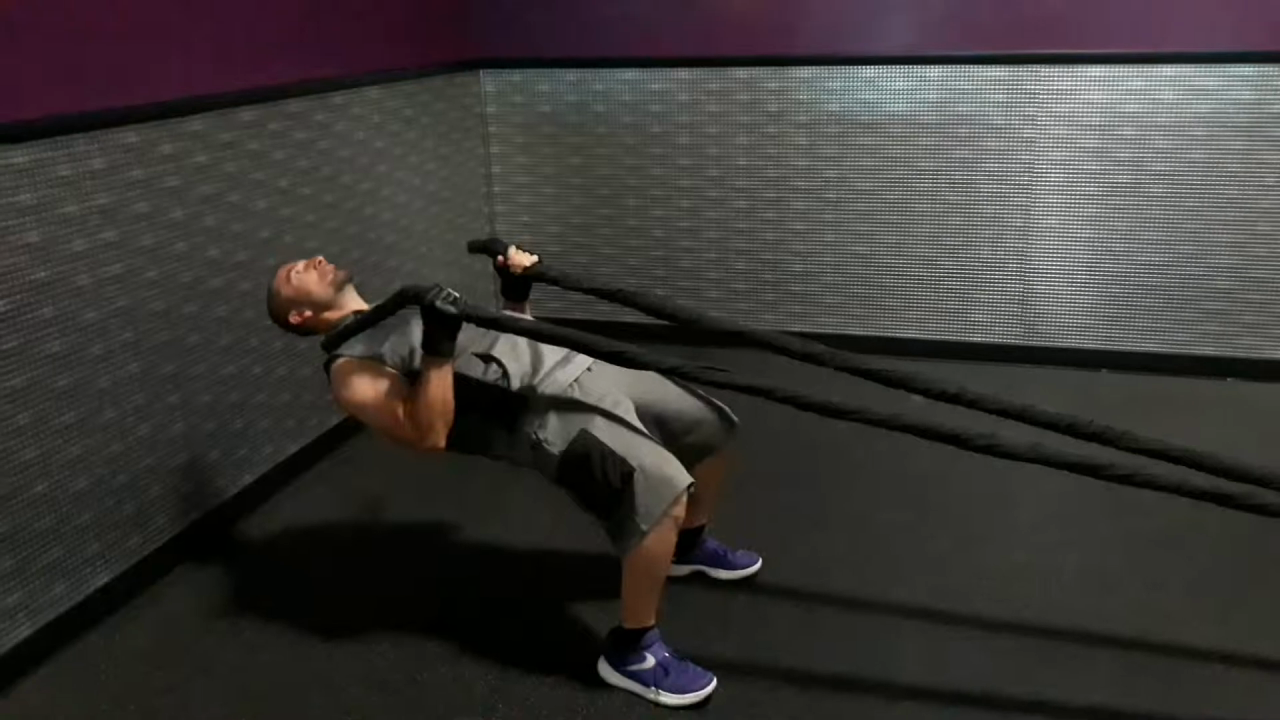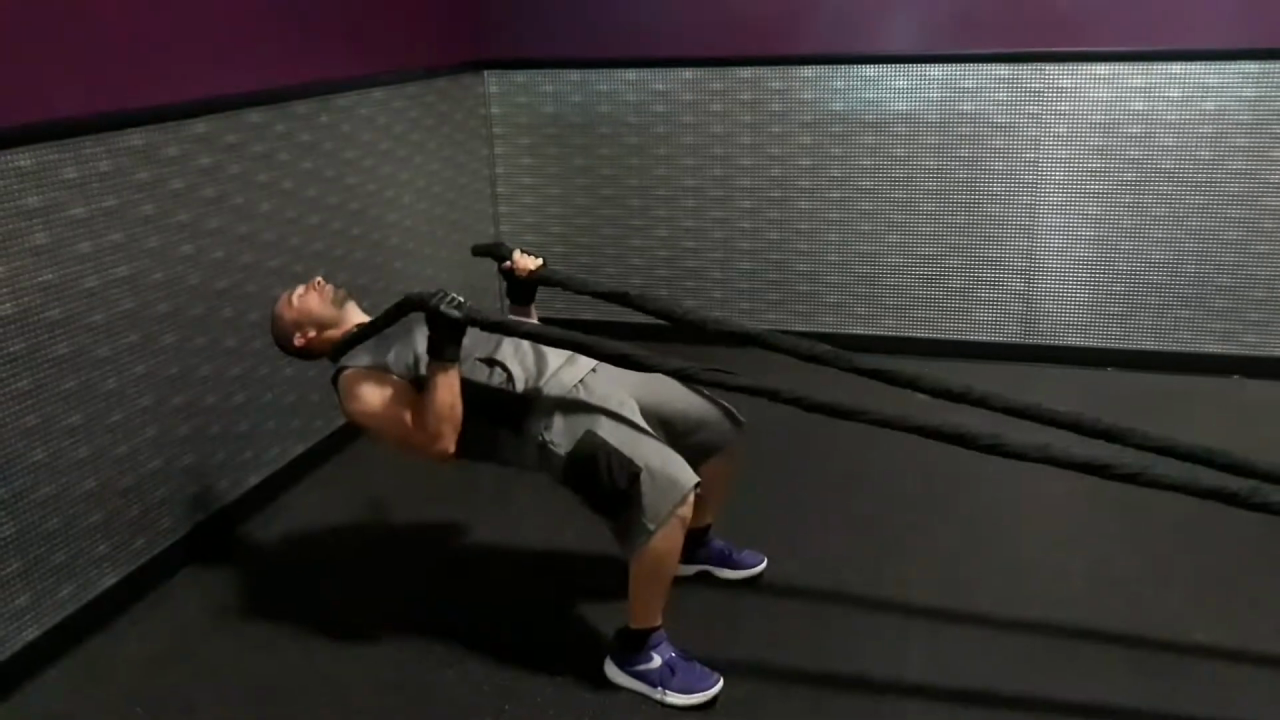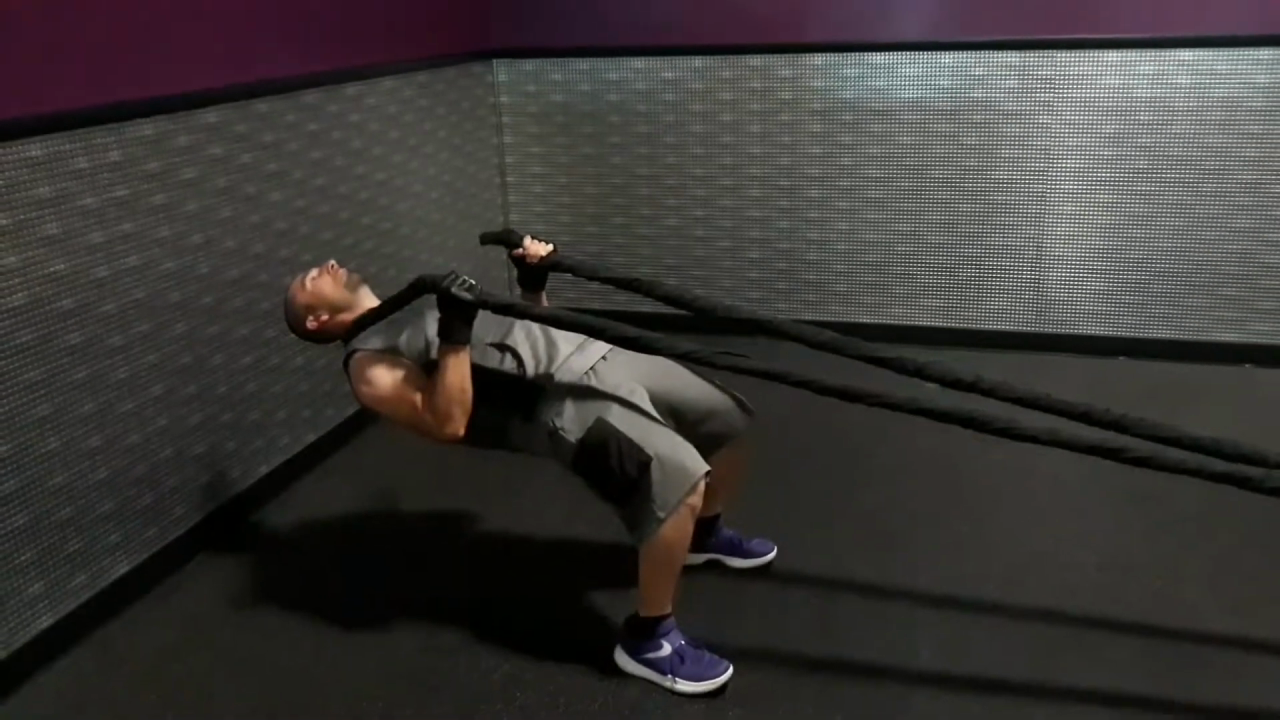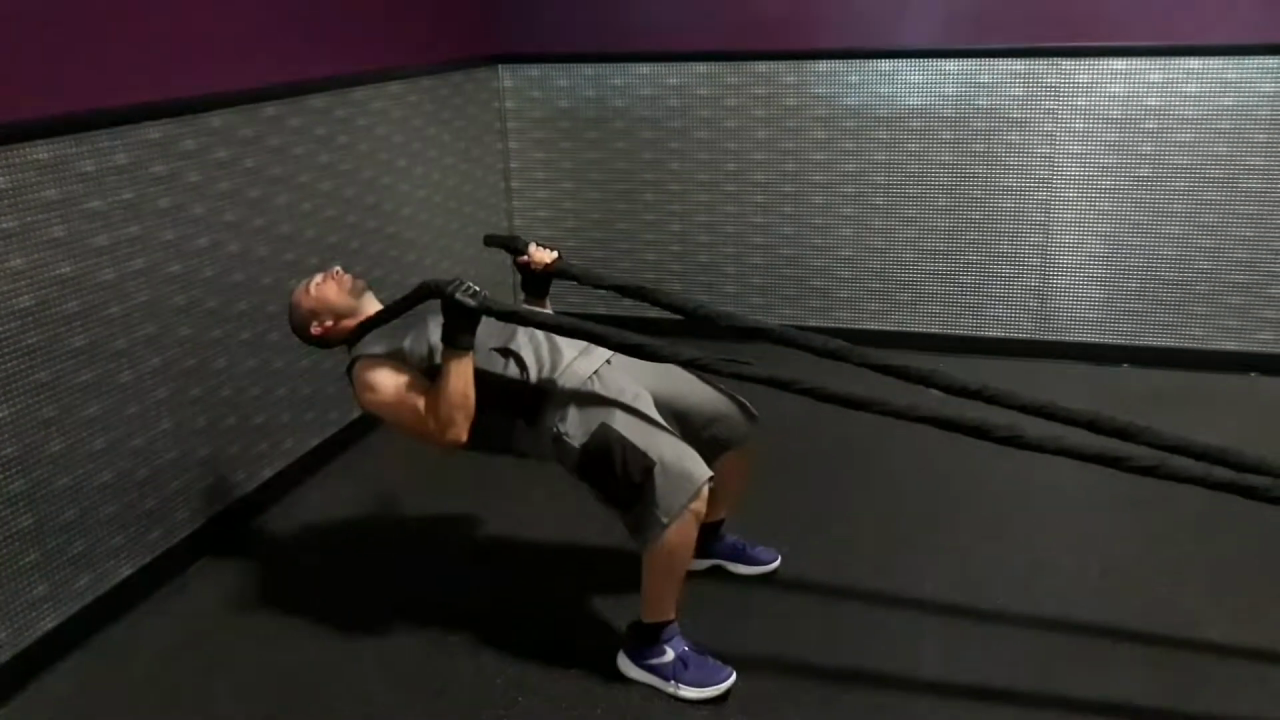
dt=1s
person 1, frame 1
left shoulder: (404, 316)
right shoulder: (351, 366)
right elbow: (429, 434)
left wrist: (516, 290)
right wrist: (438, 345)
right hip: (547, 409)
left knee: (712, 428)
right knee: (663, 491)
left ankle: (689, 544)
right ankle: (631, 650)
person 1, frame 2
left shoulder: (408, 328)
right shoulder: (359, 378)
right elbow: (439, 441)
left wrist: (522, 297)
right wrist: (444, 351)
right hip: (554, 412)
left knee: (719, 430)
right knee: (670, 490)
left ankle: (695, 545)
right ankle: (637, 651)
person 1, frame 3
left shoulder: (415, 311)
right shoulder: (369, 362)
right elbow: (448, 423)
left wrist: (533, 281)
right wrist: (455, 333)
right hip: (564, 399)
left knee: (728, 421)
right knee: (680, 479)
left ankle: (704, 534)
right ankle: (647, 638)
person 1, frame 4
left shoulder: (418, 317)
right shoulder: (372, 368)
right elbow: (451, 429)
left wrist: (536, 288)
right wrist: (459, 339)
right hip: (568, 402)
left knee: (734, 425)
right knee: (685, 486)
left ankle: (709, 539)
right ankle: (650, 645)
